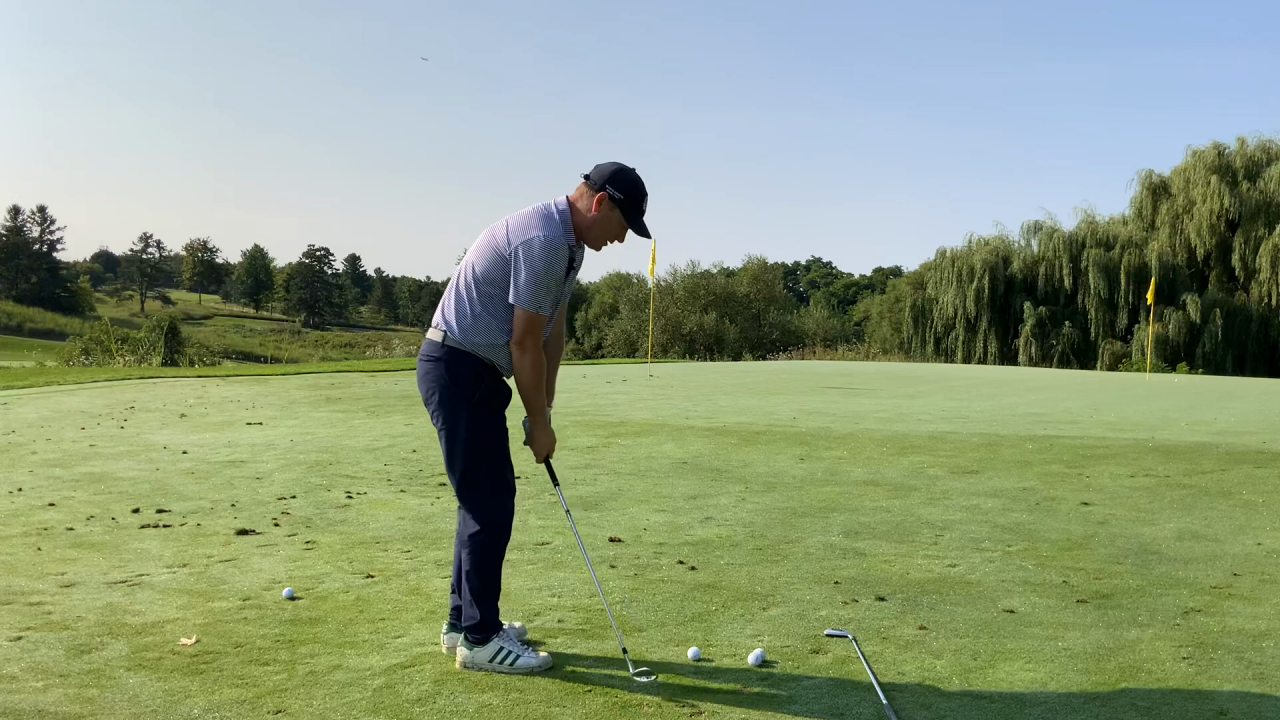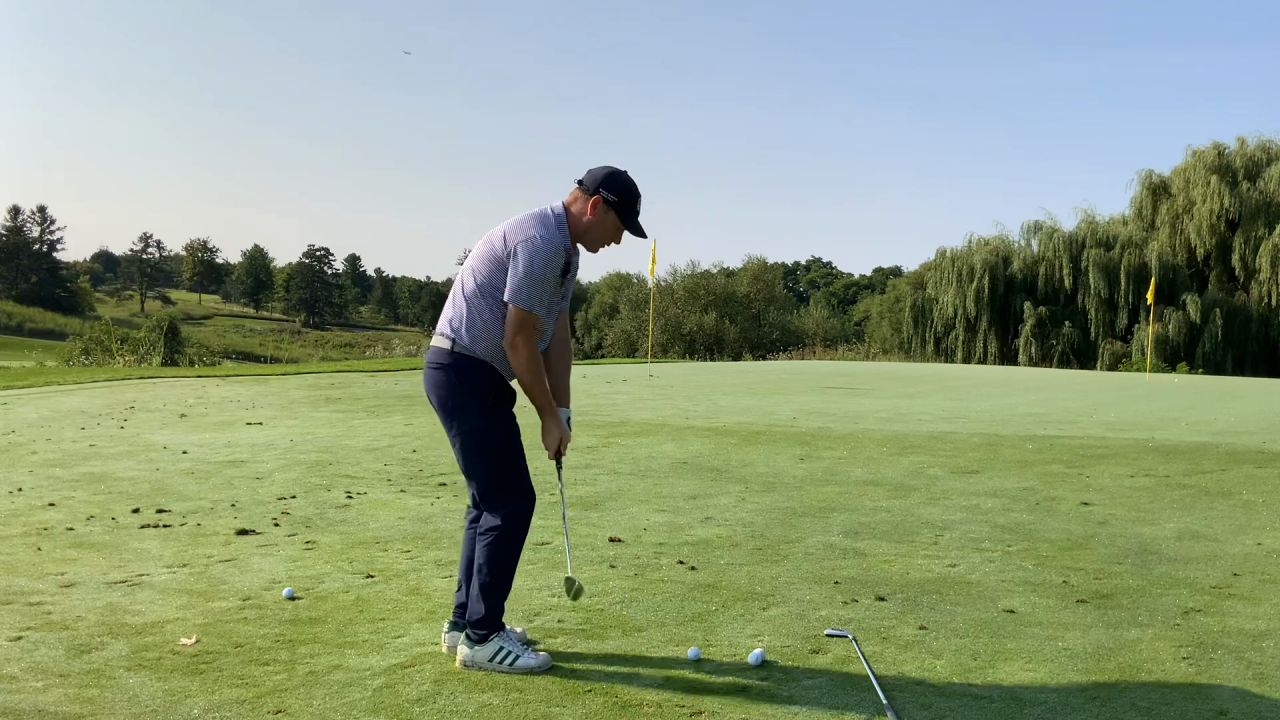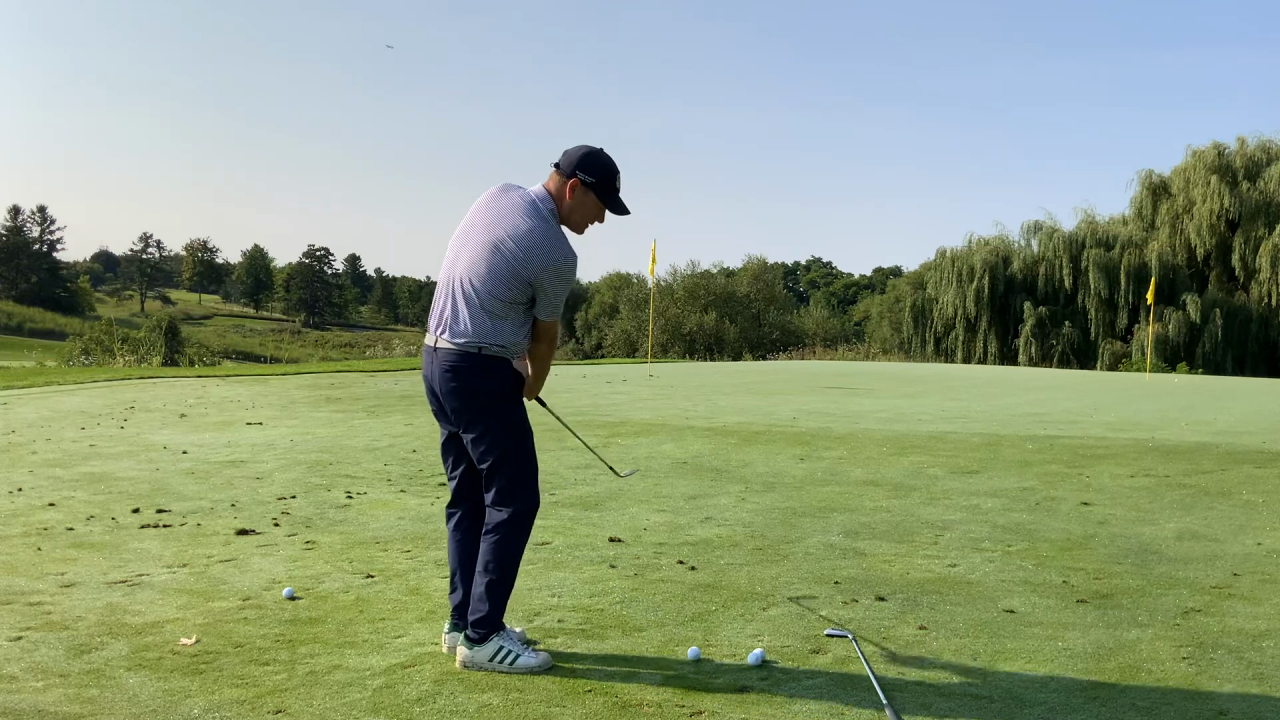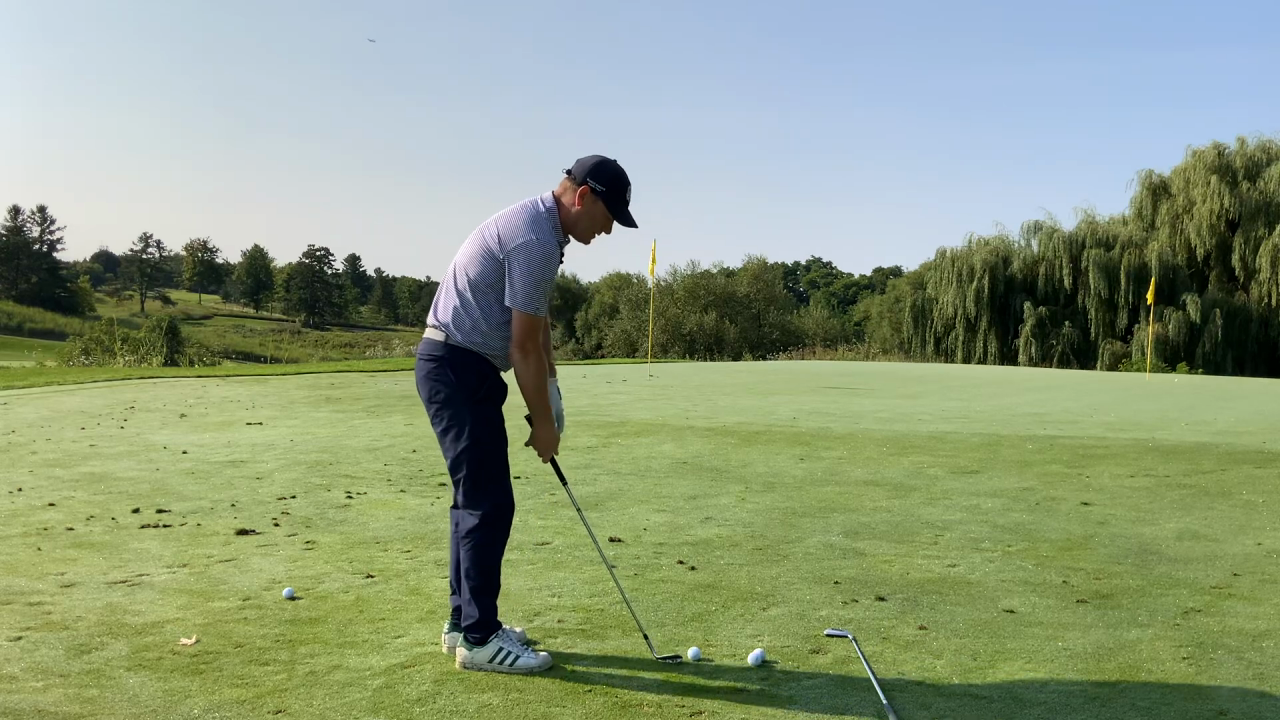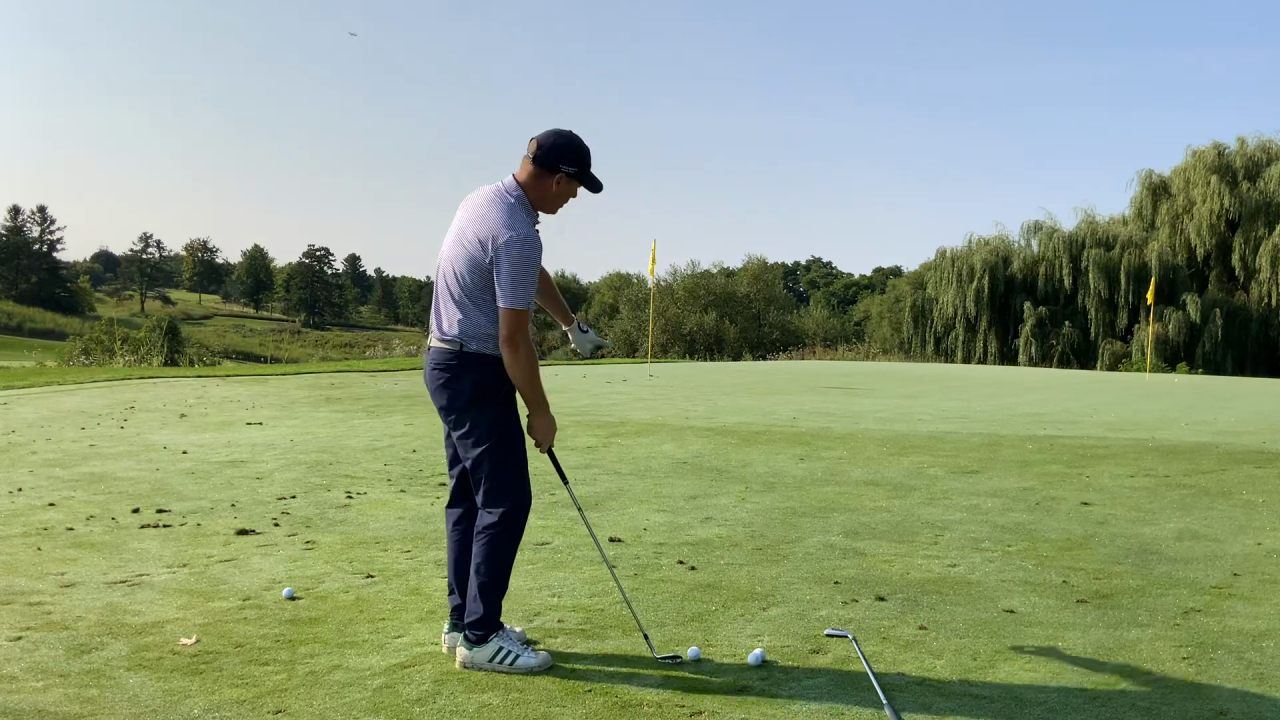
dt=0.7s
person 1, frame 1
left shoulder: (568, 247)
right shoulder: (543, 239)
left elbow: (551, 333)
right elbow: (524, 342)
left wrist: (545, 412)
right wrist: (540, 423)
left hip: (474, 374)
right hip: (458, 371)
left knee: (487, 498)
right knee: (489, 503)
left ankle: (465, 621)
right ankle: (480, 638)
person 1, frame 2
left shoulder: (566, 253)
right shoulder: (540, 240)
left elbow: (556, 338)
right elbow: (518, 339)
left wrist: (562, 411)
right wrist: (548, 417)
left hip: (476, 375)
right hip: (465, 373)
left knee: (495, 500)
right knee: (510, 502)
left ankle: (466, 620)
right ankle: (481, 636)
person 1, frame 3
left shoulder: (501, 195)
right shoulder: (555, 252)
right elbow: (544, 336)
left wrist: (519, 361)
right wrist: (536, 378)
left hip: (442, 362)
right hip: (480, 375)
left knee: (470, 497)
right knee: (513, 501)
left ankle: (464, 622)
right ankle: (481, 637)
person 1, frame 4
left shoulder: (538, 226)
right shoulder: (537, 240)
left elbow: (537, 325)
right elbow: (523, 345)
left wrist: (551, 389)
right wrist: (542, 423)
left hip: (458, 367)
right hip: (458, 369)
left knee: (474, 498)
right knee: (489, 502)
left ankle: (465, 621)
right ankle: (479, 637)
person 1, frame 5
left shoulder: (488, 197)
right shoulder: (516, 235)
right elbow: (513, 339)
left wrist: (572, 324)
right wrist: (538, 412)
left hip: (451, 364)
right hip: (475, 373)
left knee: (471, 497)
right knee: (505, 501)
left ankle: (463, 622)
right ankle: (479, 637)
